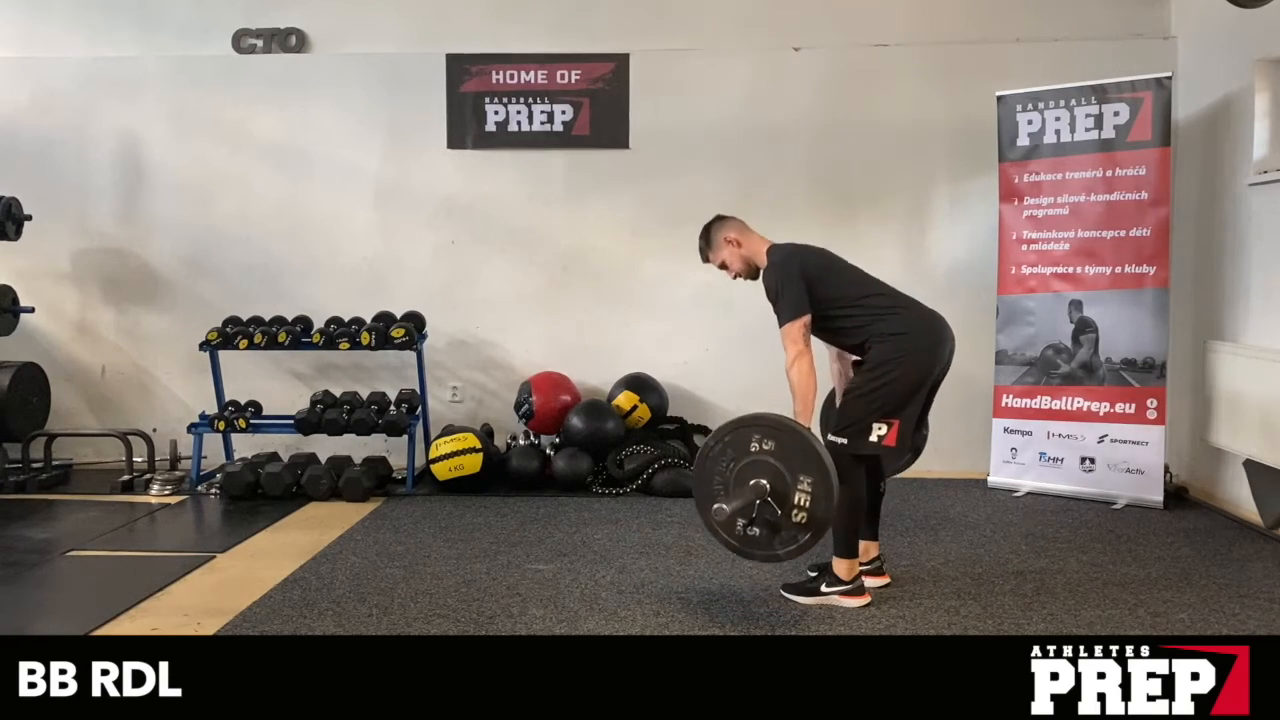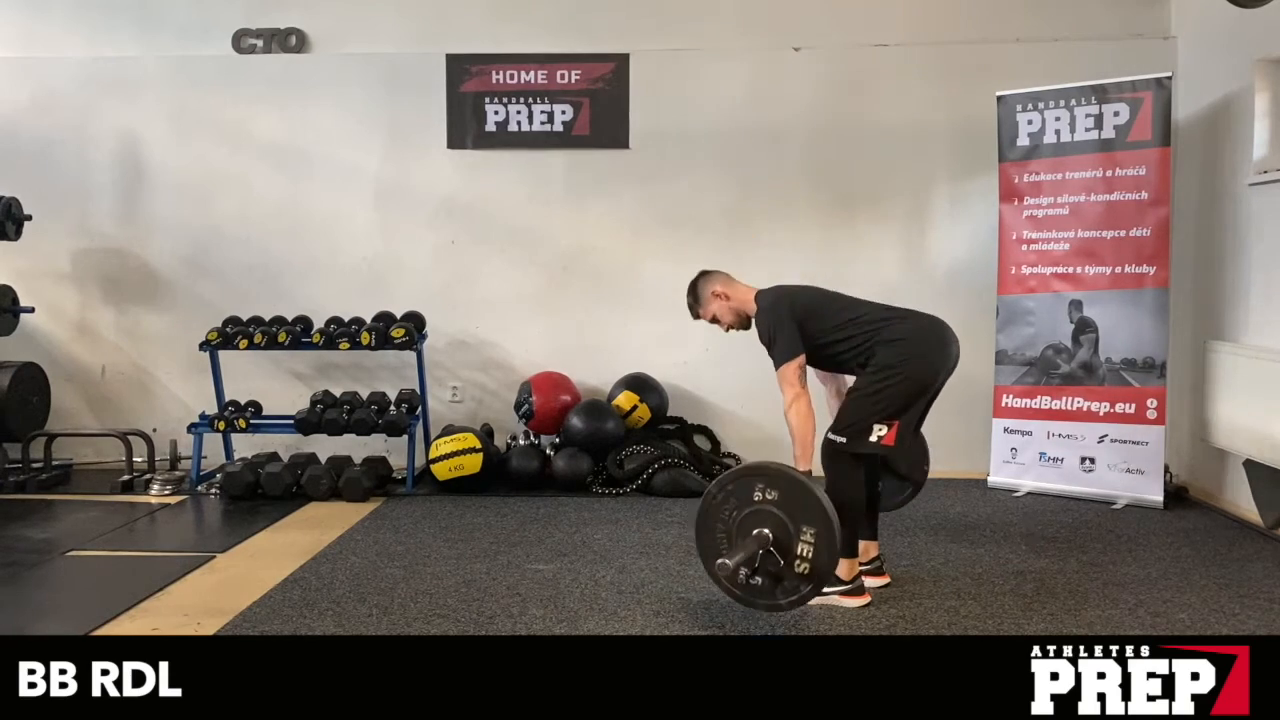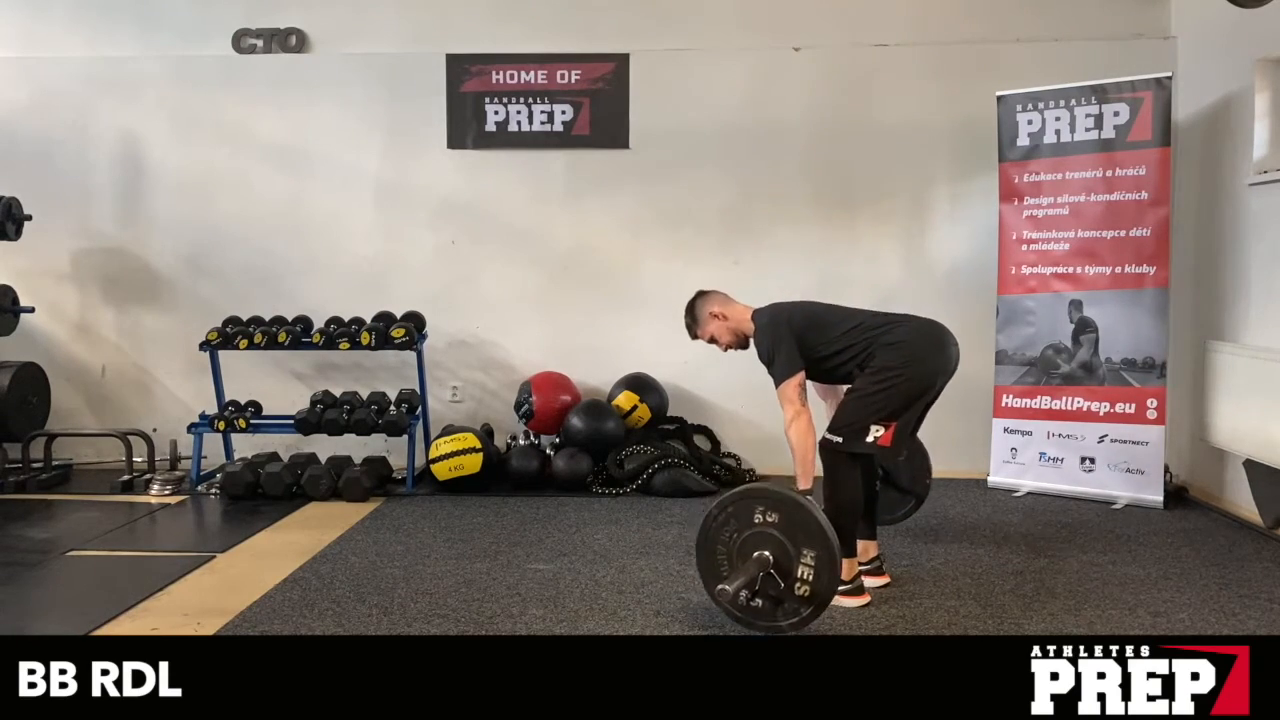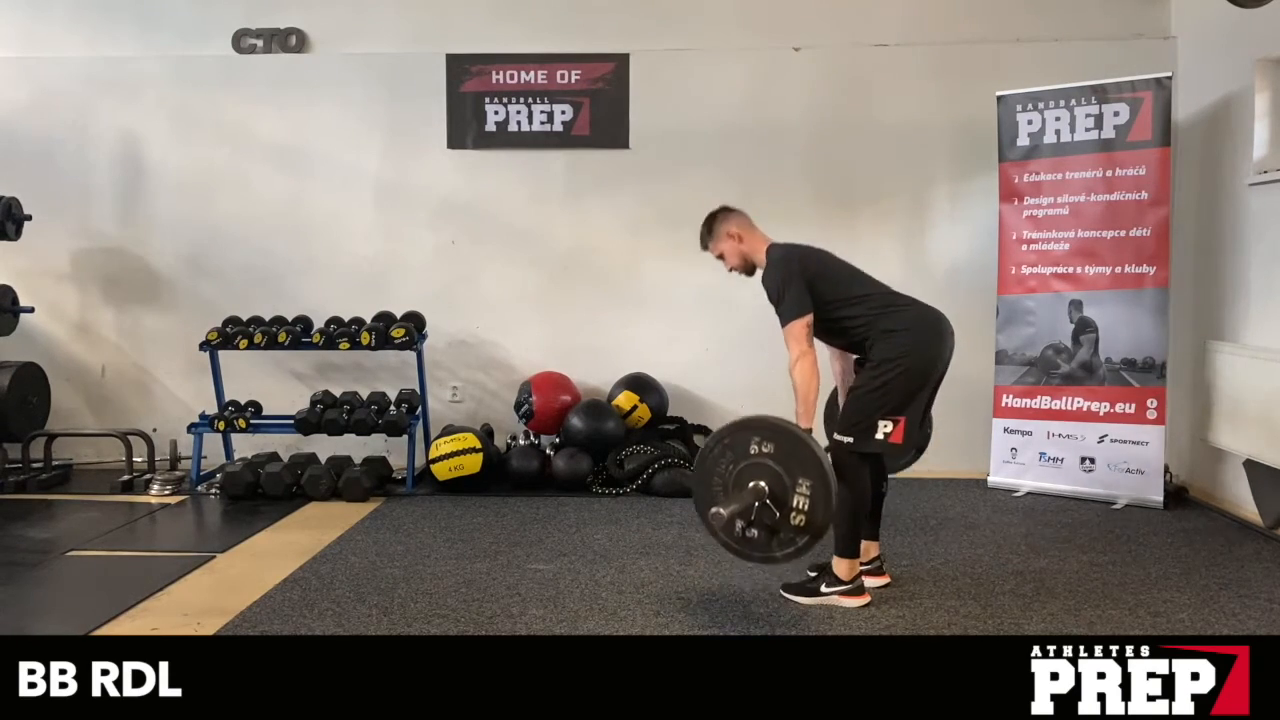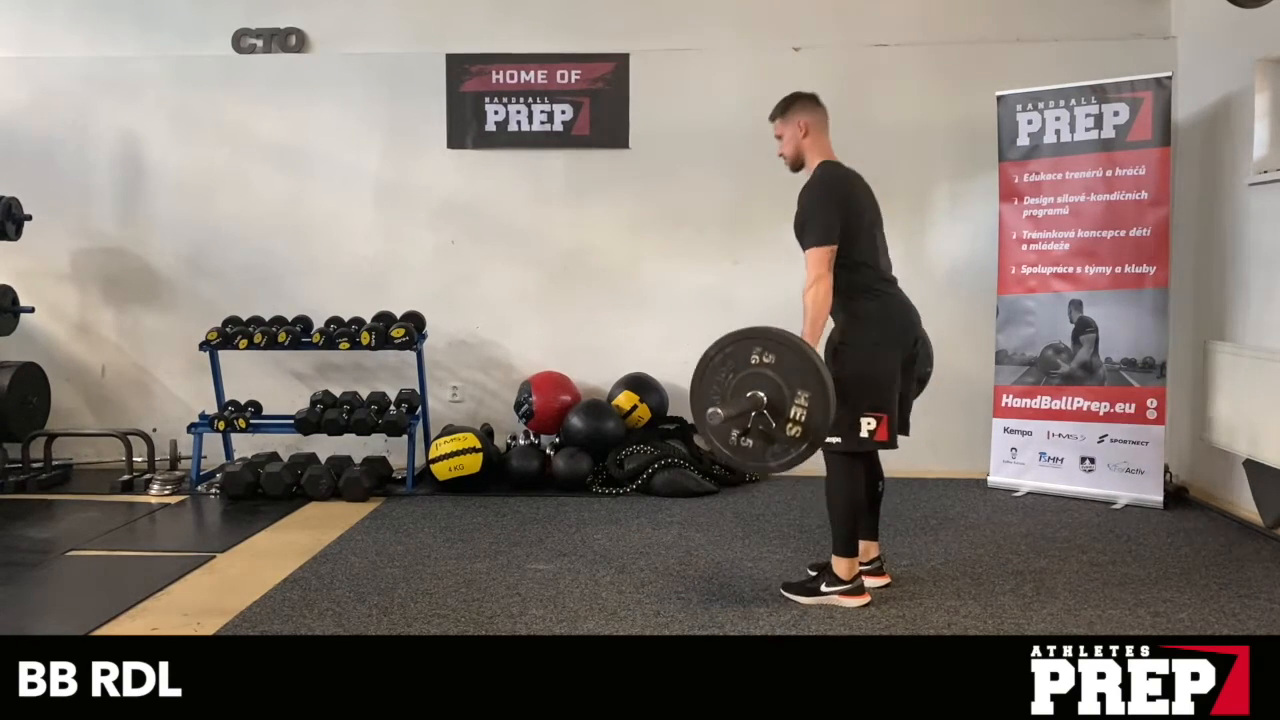
dt=0.3s
person 1, frame 1
left shoulder: (780, 269)
right shoulder: (797, 260)
left elbow: (798, 355)
right elbow: (839, 340)
left wrist: (801, 432)
right wrist: (847, 404)
left hip: (906, 345)
right hip: (928, 337)
left knee: (844, 448)
right knee: (858, 445)
left ankle: (844, 578)
right ankle: (868, 559)
person 1, frame 2
left shoulder: (772, 313)
right shoulder: (787, 305)
left elbow: (795, 397)
right elbow: (833, 379)
left wrist: (802, 474)
right wrist: (848, 432)
left hip: (913, 349)
right hip: (933, 343)
left knee: (842, 447)
right knee: (857, 443)
left ankle: (844, 577)
right ankle: (868, 558)
person 1, frame 3
left shoulder: (770, 330)
right shoulder: (785, 321)
left elbow: (796, 415)
right elbow: (833, 390)
left wrist: (803, 493)
left hip: (914, 354)
right hip: (932, 347)
left knee: (839, 447)
right knee: (853, 444)
left ankle: (844, 577)
right ankle: (868, 559)
person 1, frame 4
left shoulder: (779, 268)
right shoulder: (798, 260)
left elbow: (802, 355)
right elbow: (840, 336)
left wrist: (803, 432)
right wrist: (850, 401)
left hip: (909, 343)
right hip: (922, 335)
left knee: (849, 448)
right knee: (860, 450)
left ankle: (845, 576)
right ankle: (867, 560)
person 1, frame 5
left shoulder: (820, 188)
right shoulder: (846, 181)
left elbow: (819, 279)
left hip: (870, 334)
right hip: (891, 324)
left knee: (842, 446)
right knee: (857, 446)
left ankle: (844, 577)
right ankle: (867, 558)
